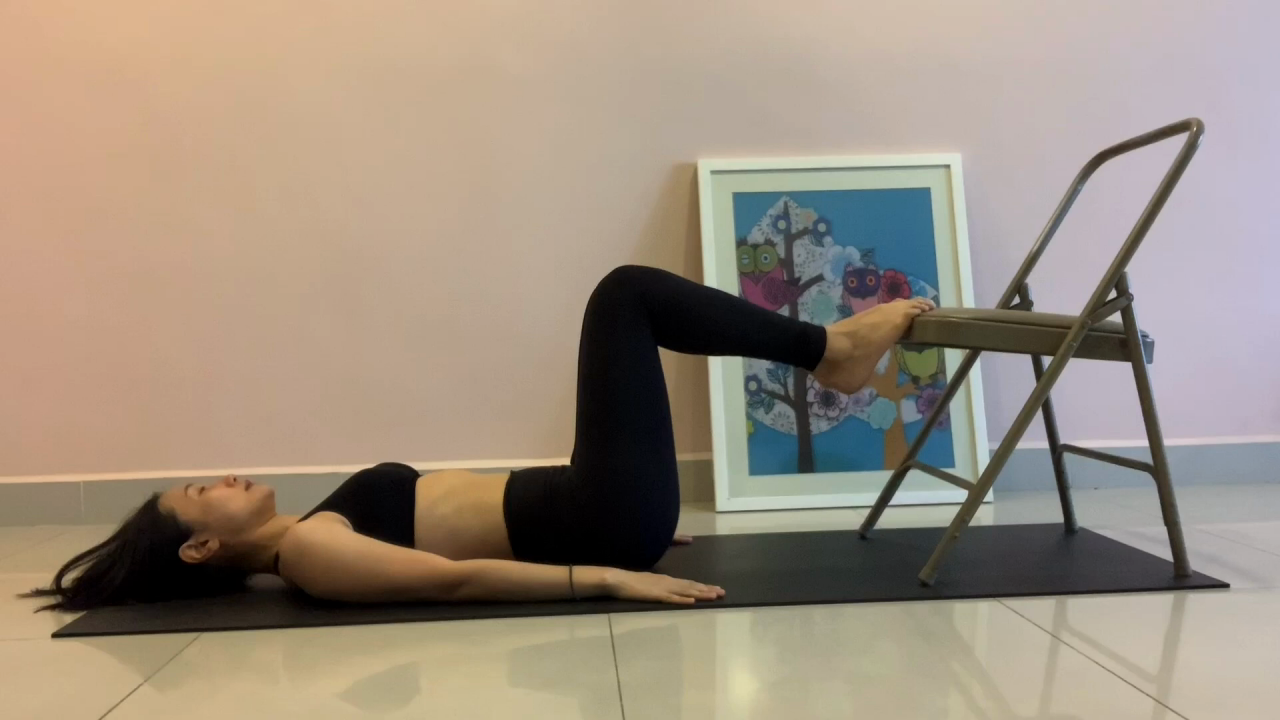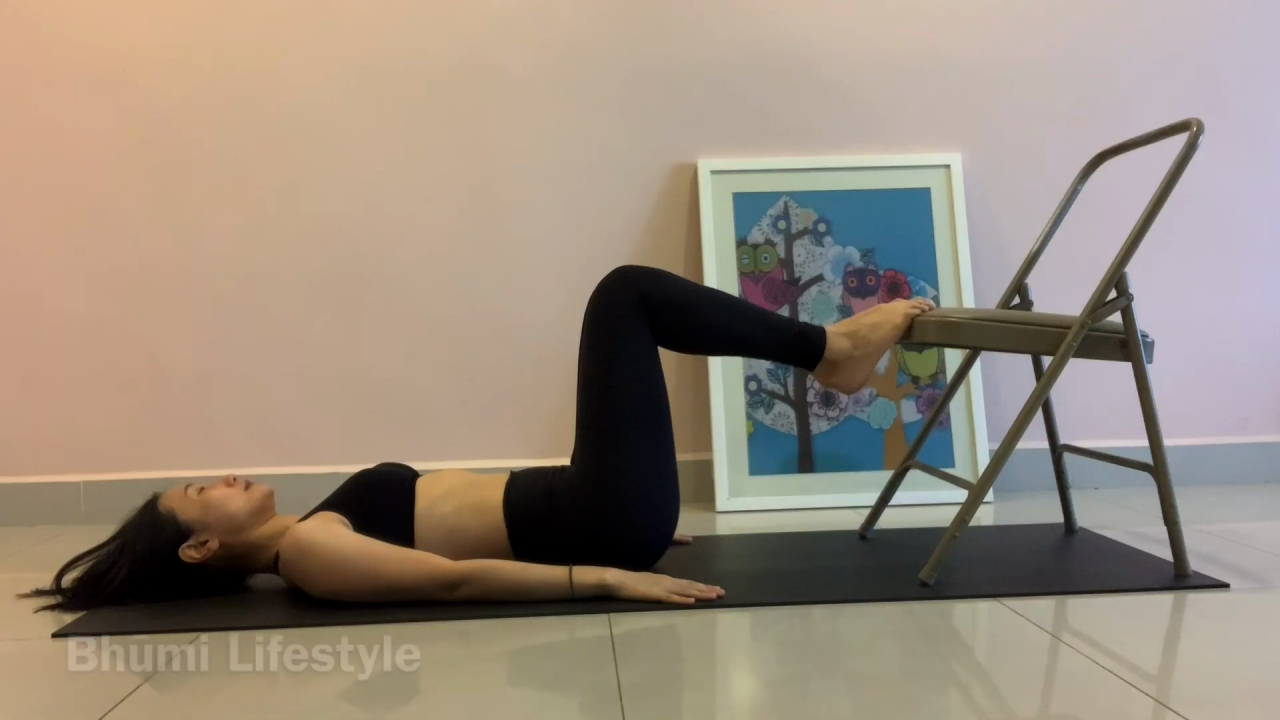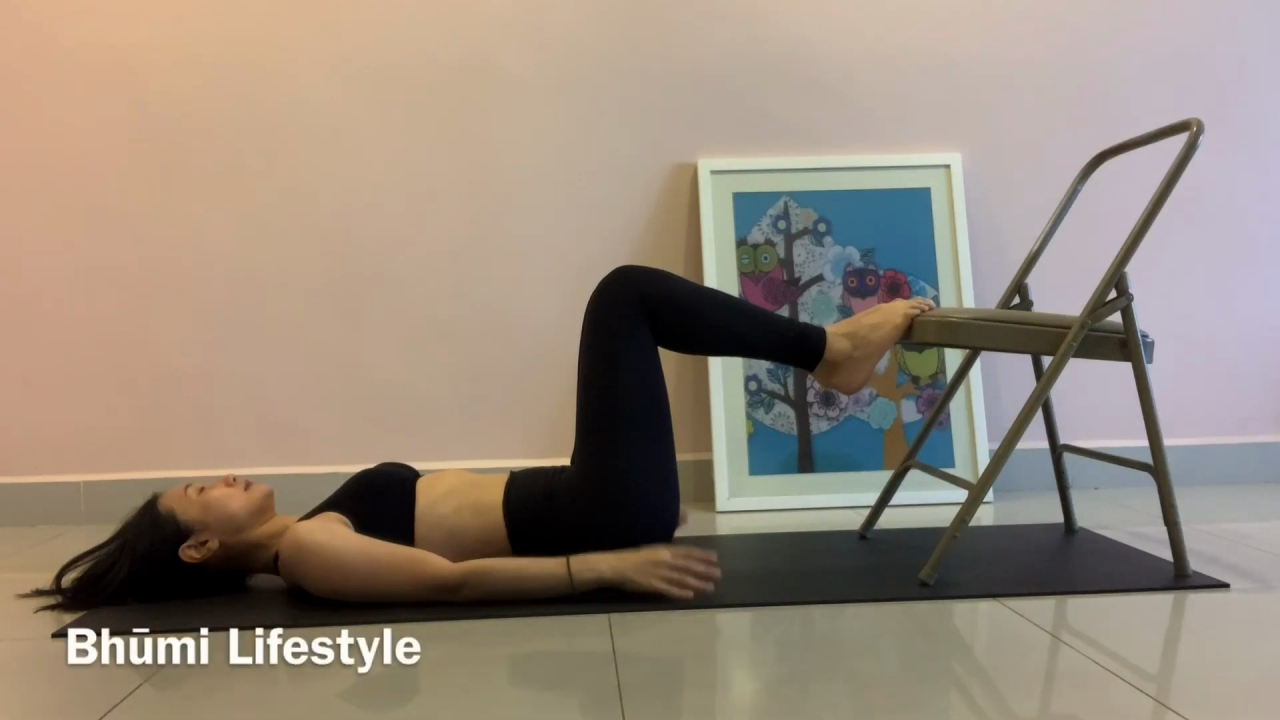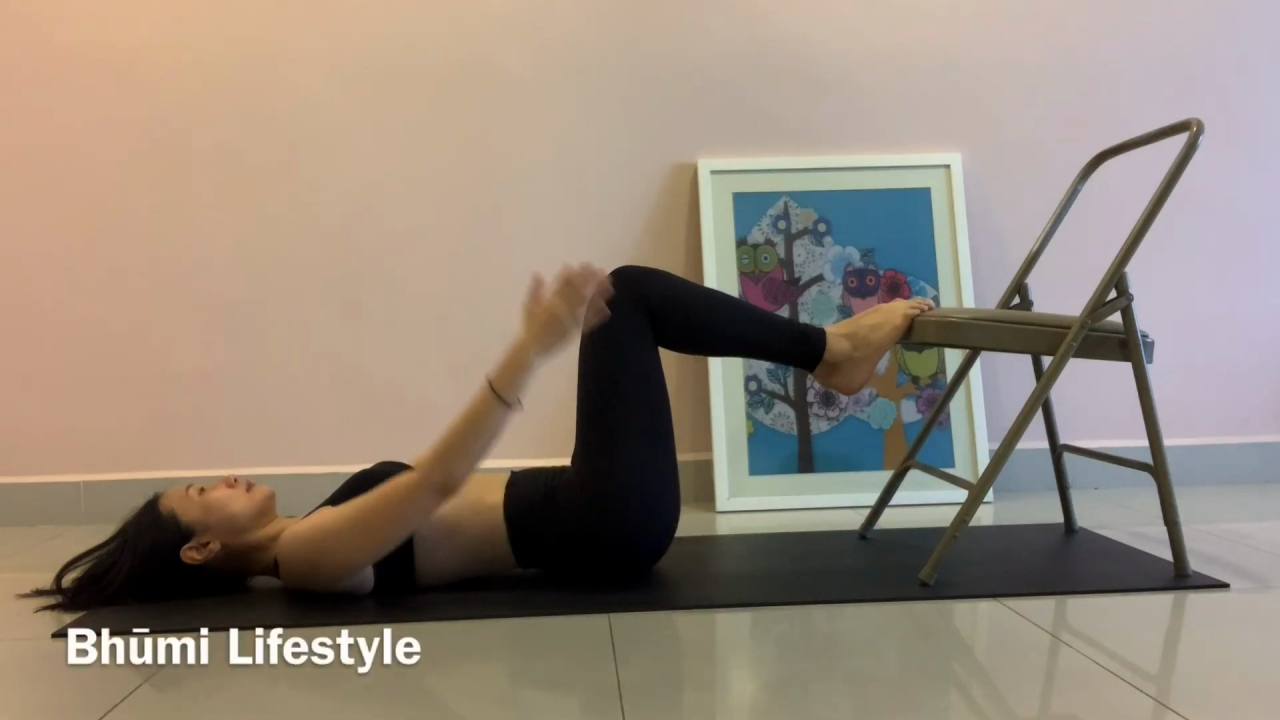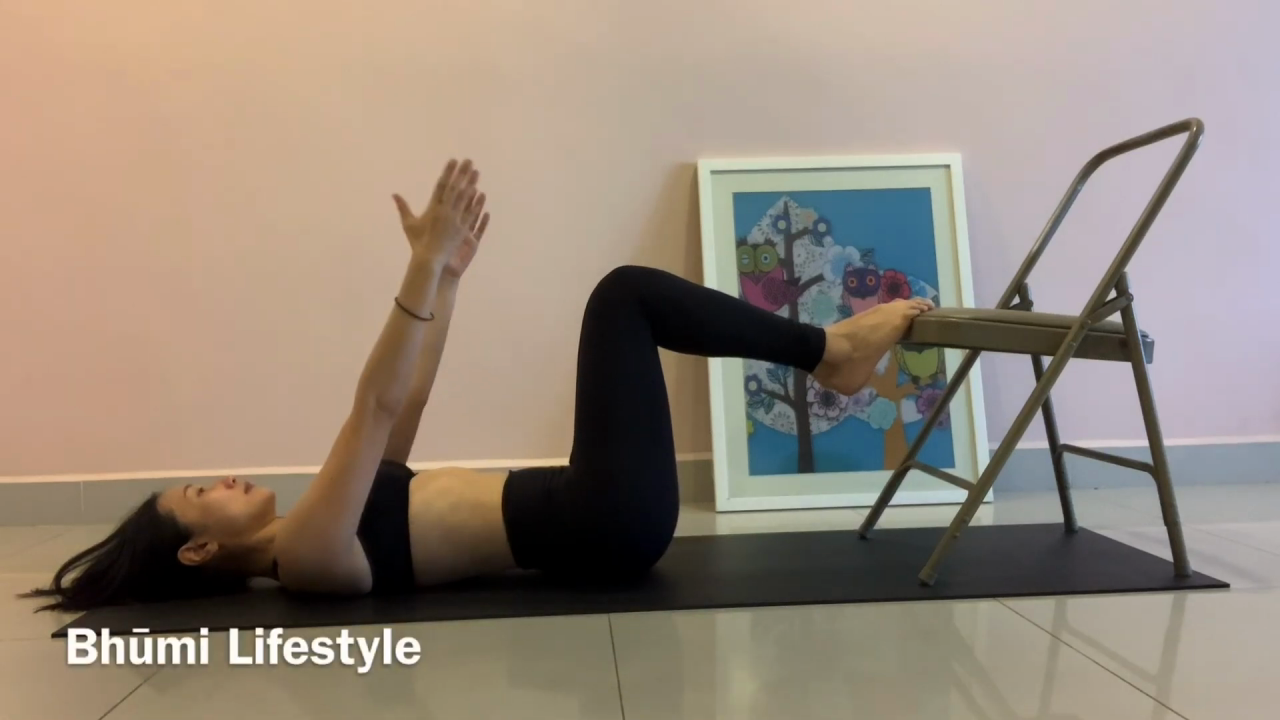
dt=0.3s
person 1, frame 1
left shoulder: (316, 530)
right shoulder: (305, 554)
right elbow: (450, 578)
right wrist: (604, 576)
left hip: (595, 511)
right hip: (601, 519)
left knee: (629, 297)
right knee: (622, 296)
left ankle: (826, 353)
right ankle: (828, 347)
person 1, frame 2
left shoulder: (315, 532)
right shoulder: (306, 553)
right elbow: (452, 578)
right wrist: (606, 576)
left hip: (594, 510)
right hip: (601, 520)
left knee: (631, 299)
right knee: (623, 296)
left ankle: (824, 351)
right ankle: (827, 347)
person 1, frame 3
left shoulder: (318, 533)
right shoulder: (306, 554)
right elbow: (454, 579)
right wrist: (607, 563)
left hip: (590, 505)
right hip: (591, 519)
left knee: (630, 297)
right knee: (623, 295)
left ankle: (825, 352)
right ankle: (828, 347)
person 1, frame 4
left shoulder: (314, 535)
right shoulder: (306, 555)
left elbow: (433, 484)
right elbow: (437, 486)
left wrist: (534, 350)
right wrist: (528, 351)
left hip: (584, 514)
right hip: (604, 525)
left knee: (623, 310)
right knee: (624, 299)
left ankle: (824, 353)
right ankle: (829, 347)
person 1, frame 5
left shoulder: (320, 533)
right shoulder: (307, 554)
left elbow: (404, 408)
right elbow: (375, 407)
left wrist: (446, 276)
right wrist: (423, 265)
left hip: (597, 516)
right hip: (607, 523)
left knee: (630, 297)
right knee: (623, 294)
left ankle: (825, 351)
right ankle: (827, 349)
